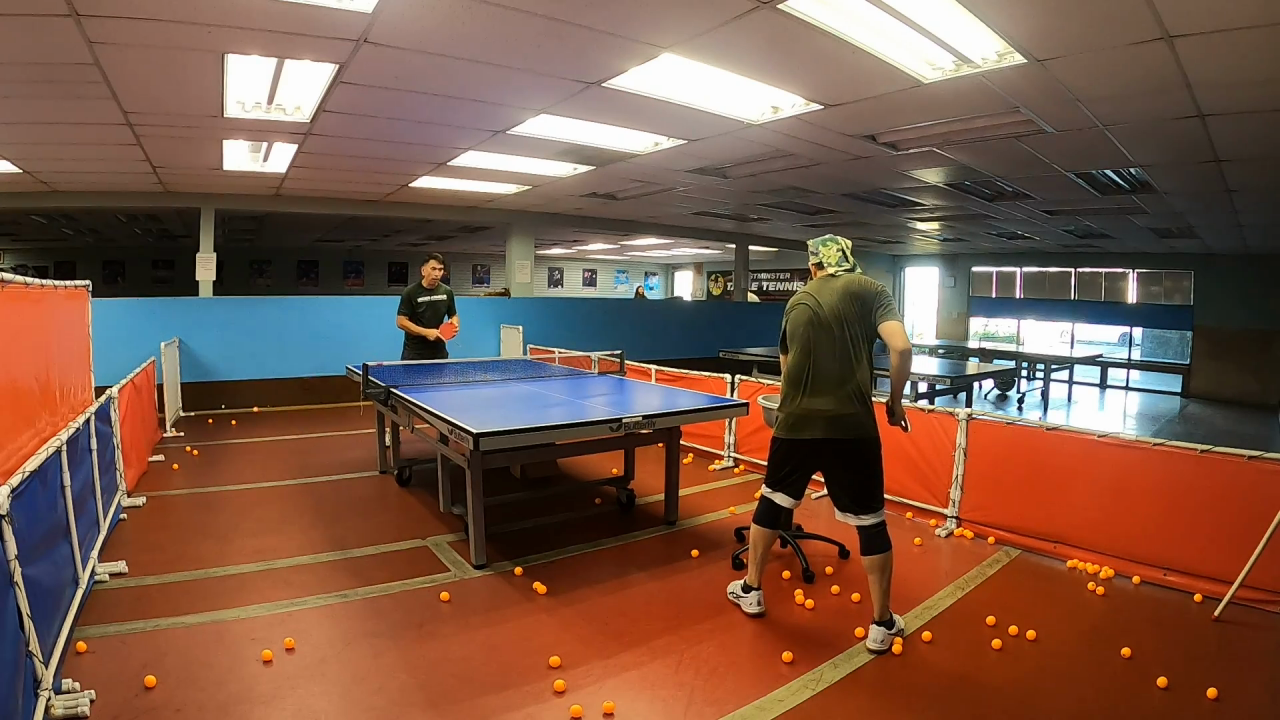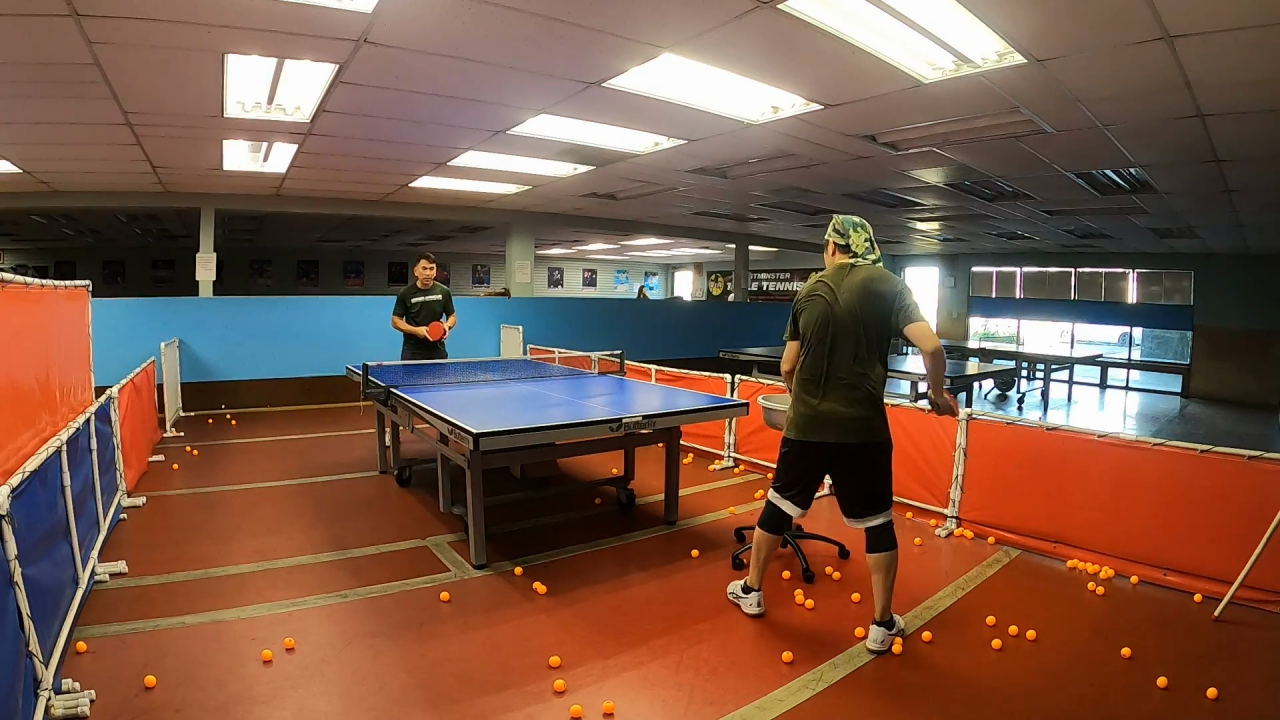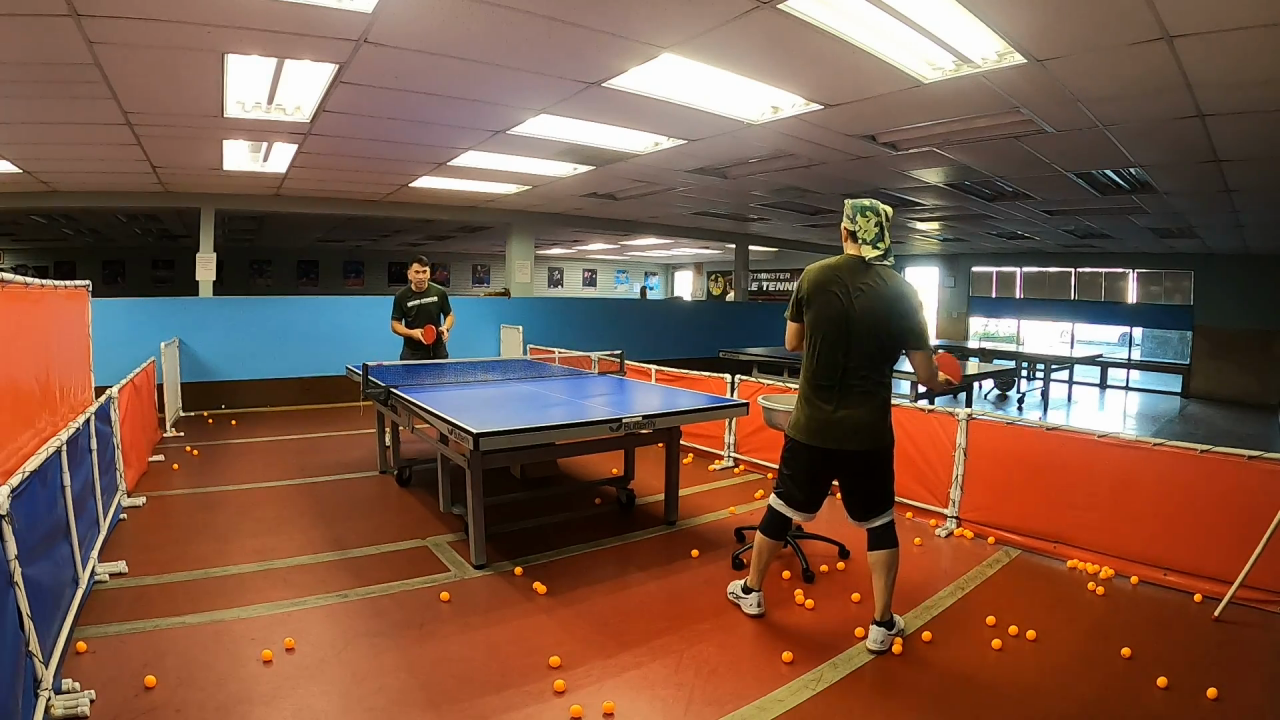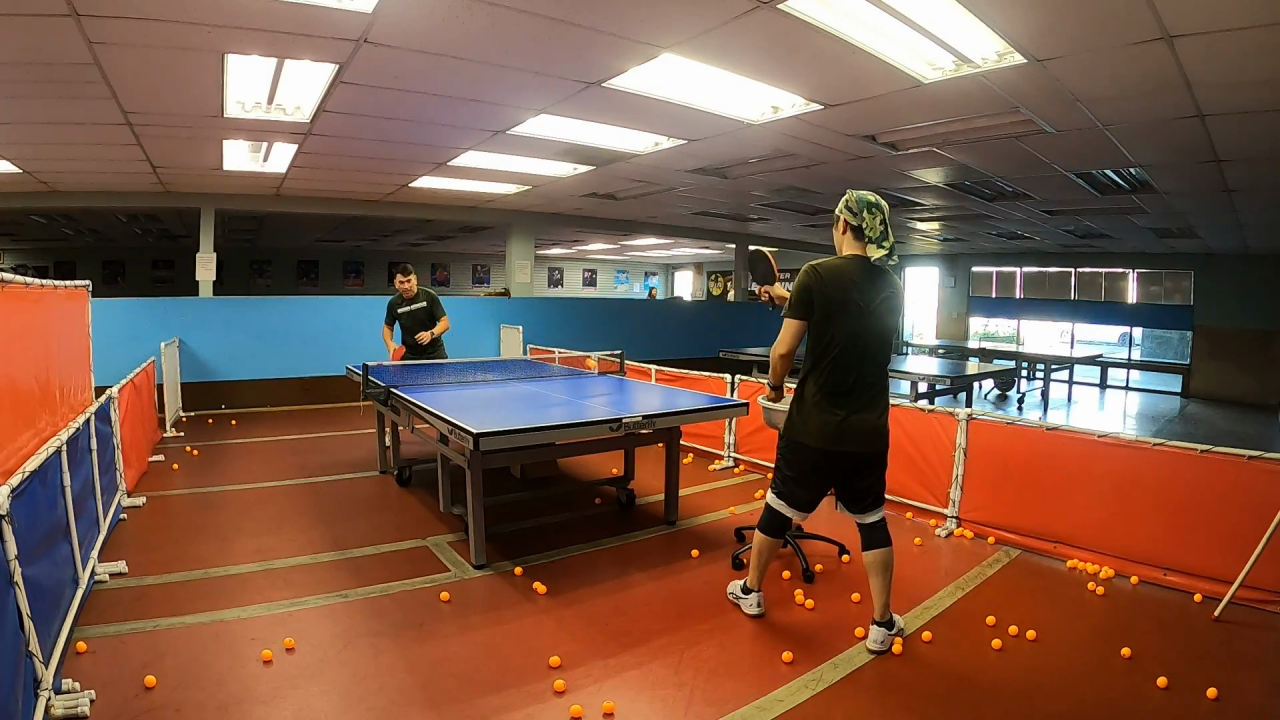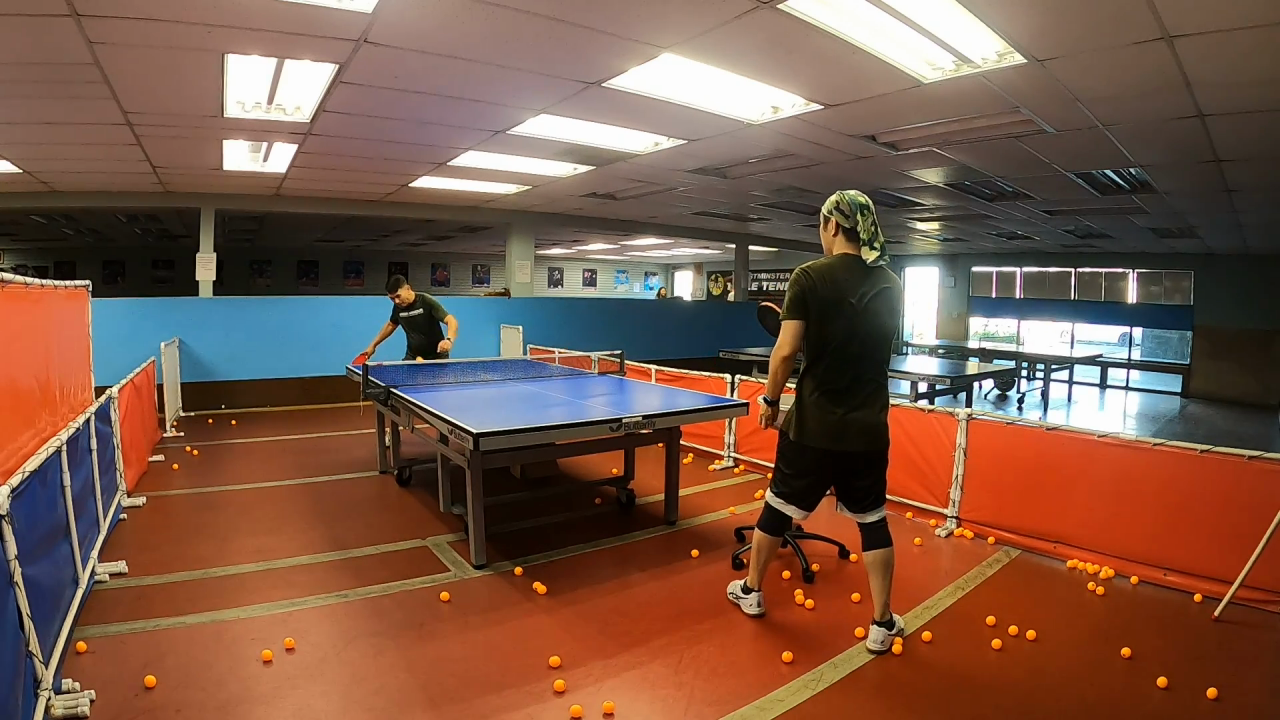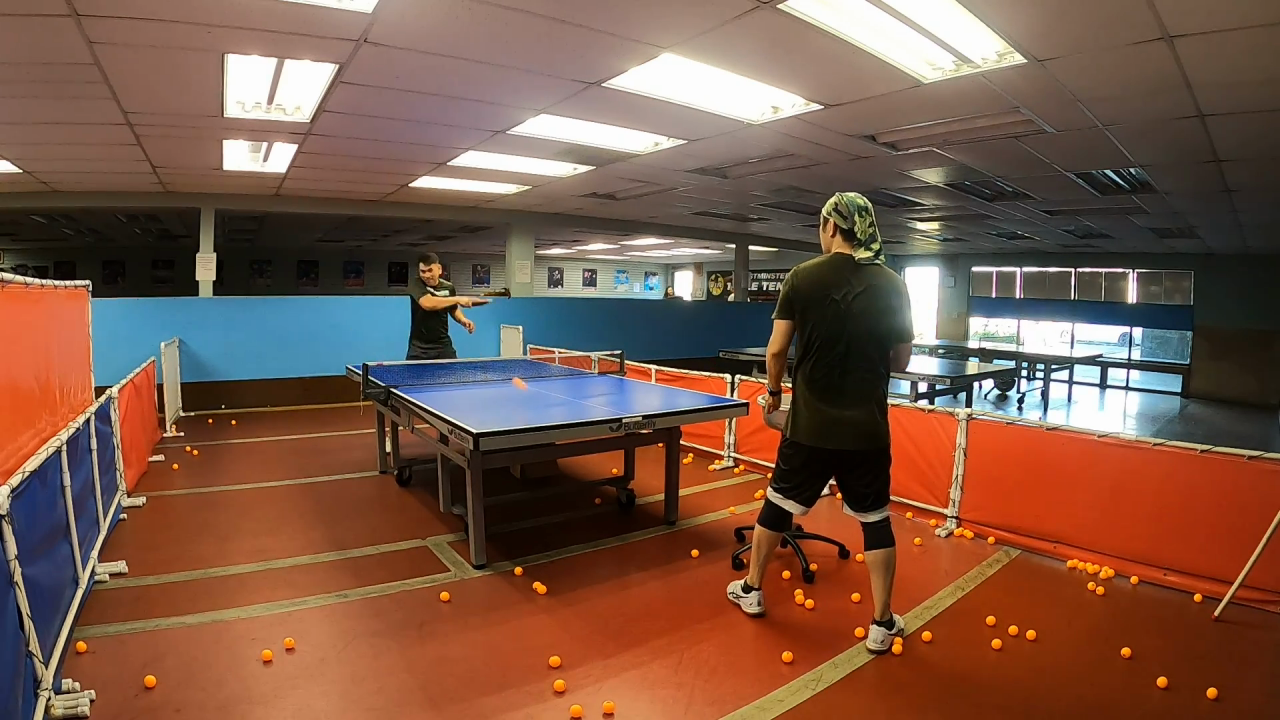
dt=0.4s
person 1, frame 1
left shoulder: (798, 300)
right shoulder: (870, 289)
right elbow: (901, 348)
right wrist: (895, 400)
left hip: (795, 420)
right hip: (851, 423)
left knee: (773, 501)
right knee: (870, 521)
left ankle: (751, 589)
right ankle: (882, 624)
person 1, frame 2
left shoulder: (810, 289)
right shoulder: (887, 285)
left elbow: (789, 365)
right elbow: (931, 347)
right wrist: (939, 395)
left hip: (806, 423)
right hip: (862, 426)
left knee: (780, 506)
right knee: (877, 522)
left ankle: (751, 590)
right ankle: (882, 625)
person 1, frame 3
left shoulder: (813, 276)
right shoulder: (898, 290)
left elbow: (794, 343)
right elbow: (926, 372)
right wrist: (940, 383)
left hip: (811, 424)
right hip: (868, 430)
left knee: (782, 508)
right knee: (879, 523)
left ankle: (750, 591)
right ankle: (882, 625)
person 1, frame 4
left shoulder: (817, 274)
right shoulder: (891, 287)
left elbow: (785, 349)
left wrist: (775, 387)
right wrist: (787, 296)
left hip: (813, 425)
right hip: (868, 430)
left knee: (780, 507)
right knee: (872, 520)
left ankle: (750, 591)
right ankle: (882, 624)
person 1, frame 5
left shoulder: (810, 276)
right shoulder: (890, 286)
left elbow: (786, 352)
left wrist: (769, 399)
left hip: (813, 425)
right hip: (868, 428)
left knee: (779, 507)
right knee: (872, 520)
left ankle: (751, 591)
right ankle: (882, 625)
person 1, frame 6
left shoulder: (802, 277)
right shoulder: (892, 285)
left elbow: (776, 349)
right elbow: (900, 361)
left wrist: (773, 389)
left hip: (809, 423)
right hip: (866, 428)
left knee: (778, 504)
right knee: (875, 520)
left ankle: (751, 589)
right ankle: (882, 624)
